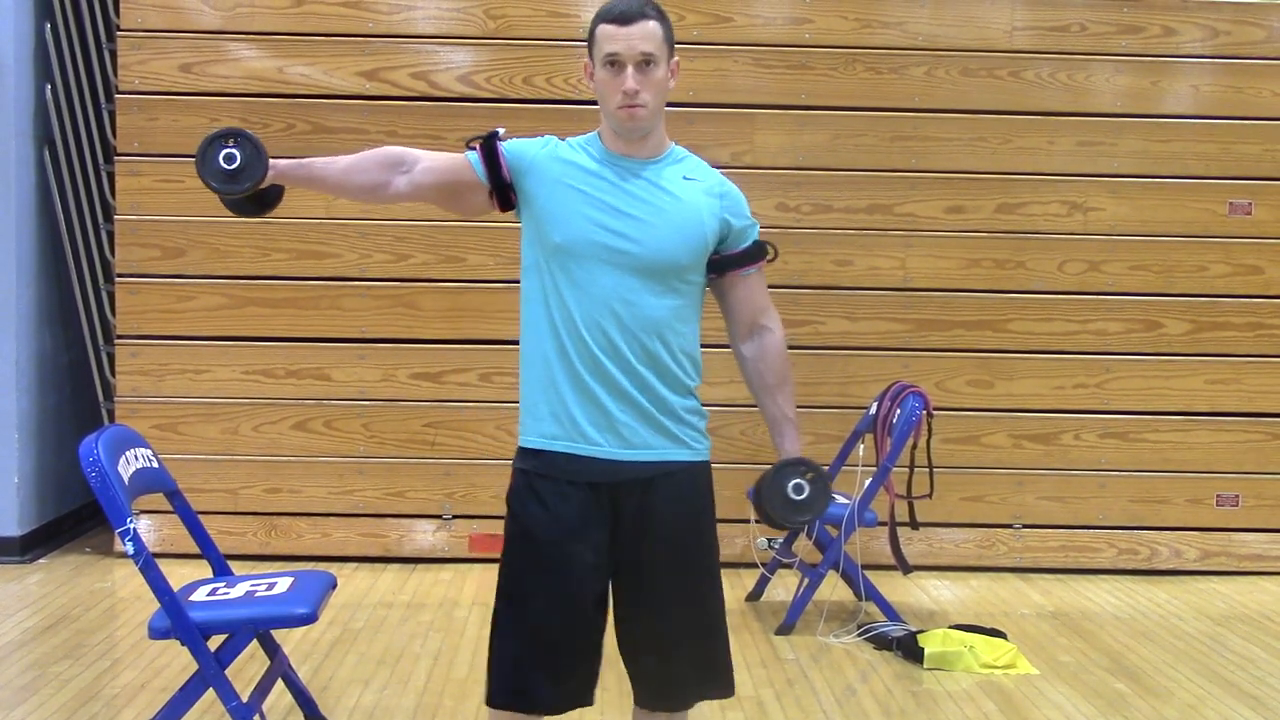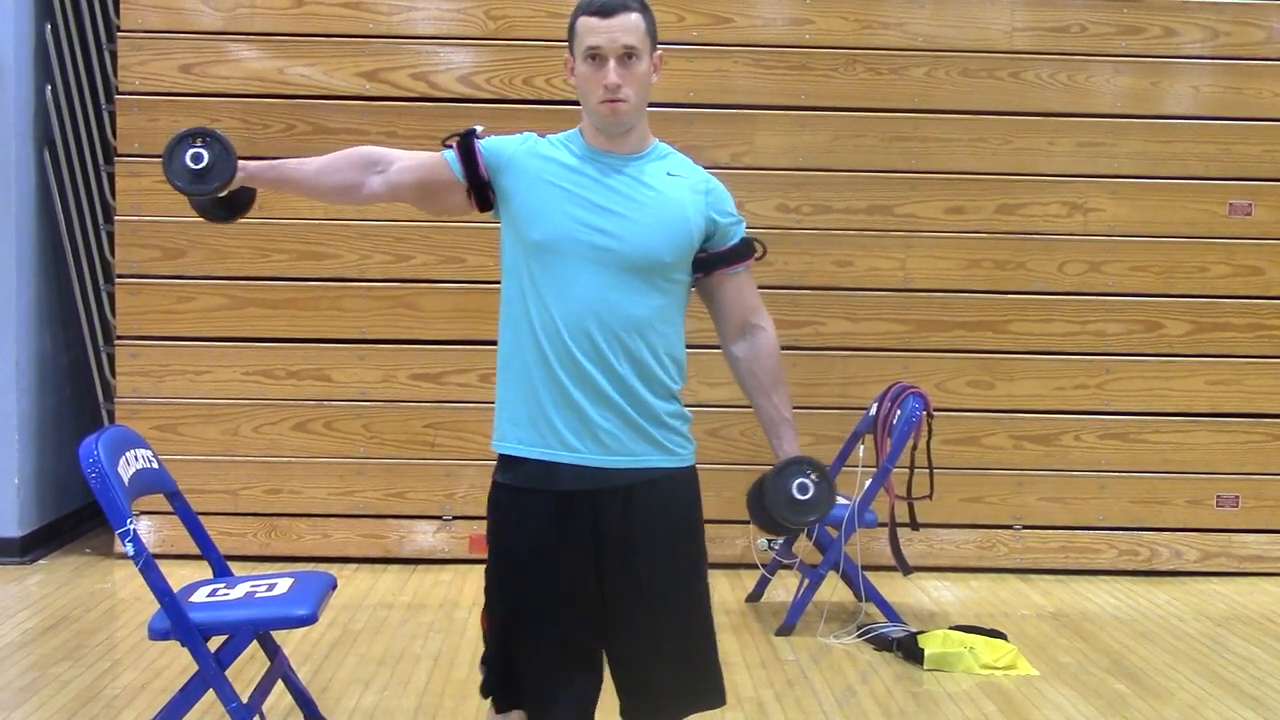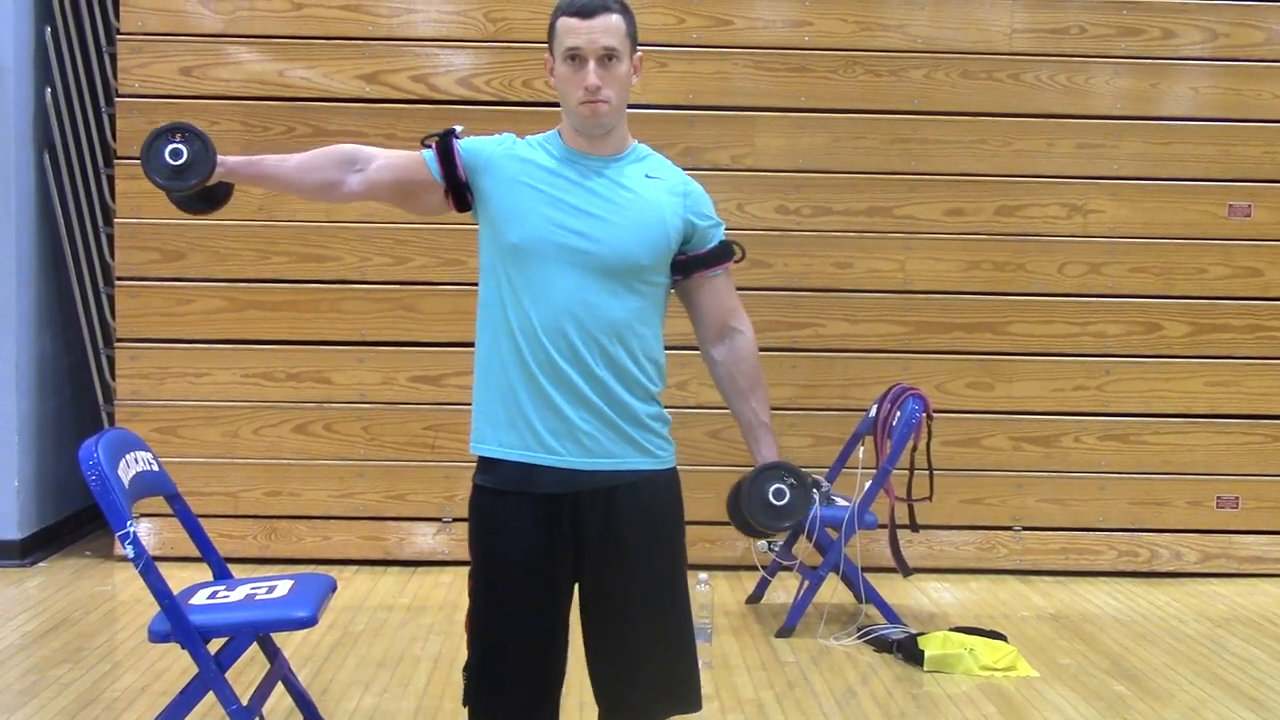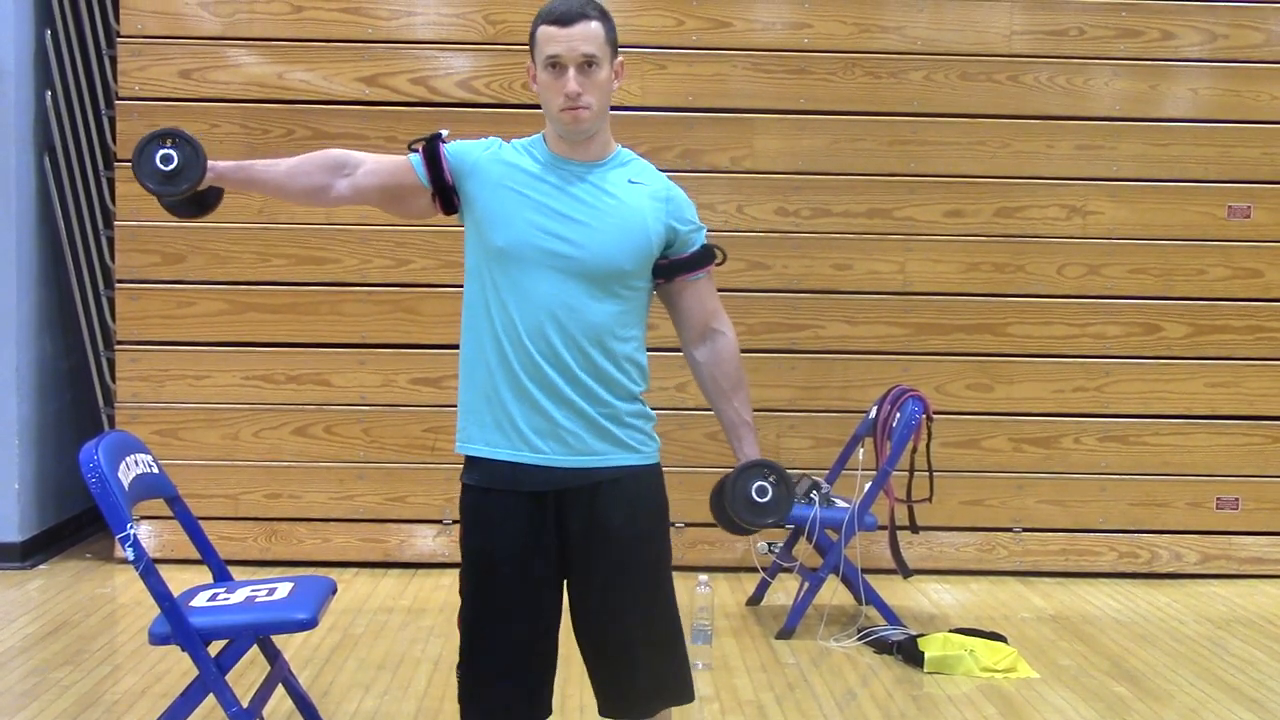
dt=0.4s
person 1, frame 1
left shoulder: (717, 197)
right shoulder: (537, 166)
left elbow: (756, 332)
right elbow: (404, 173)
left wrist: (788, 447)
right wrist: (280, 170)
left hip: (671, 470)
right hip: (555, 464)
person 1, frame 2
left shoulder: (701, 194)
right shoulder: (515, 163)
left elbow: (747, 332)
right elbow: (378, 173)
left wrist: (788, 451)
right wrist: (249, 172)
left hip: (655, 476)
right hip: (536, 471)
person 1, frame 3
left shoulder: (680, 196)
right shoulder: (495, 165)
left elbow: (727, 336)
right elbow: (358, 172)
left wrist: (766, 454)
right wrist: (228, 166)
left hip: (636, 477)
right hip: (516, 473)
person 1, frame 4
left shoulder: (661, 200)
right shoulder: (481, 169)
left elbow: (708, 337)
right elbow: (347, 177)
left wrist: (747, 453)
right wrist: (220, 171)
left hip: (620, 473)
right hip: (503, 471)
